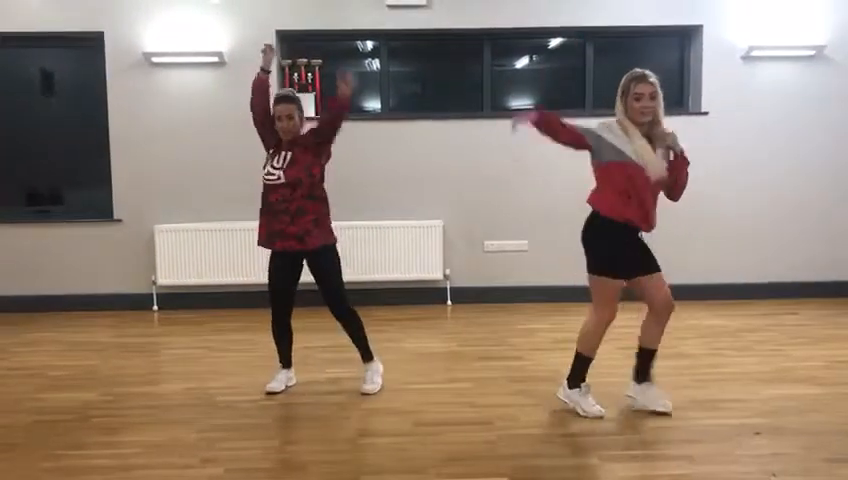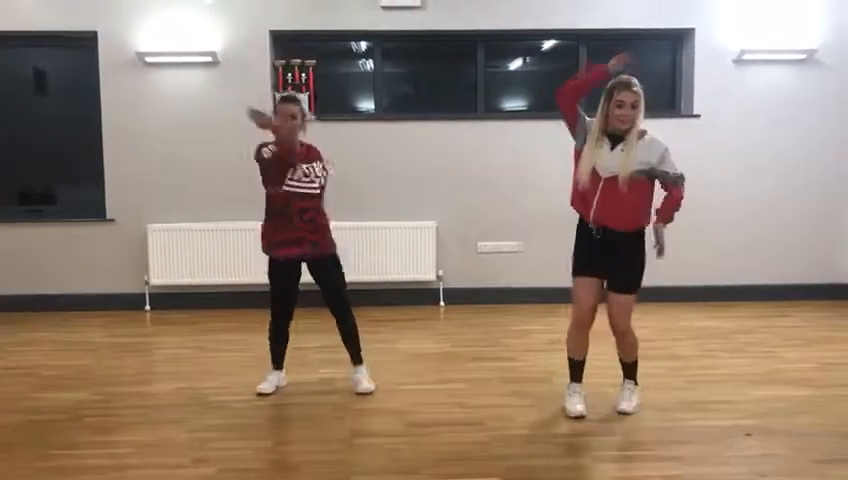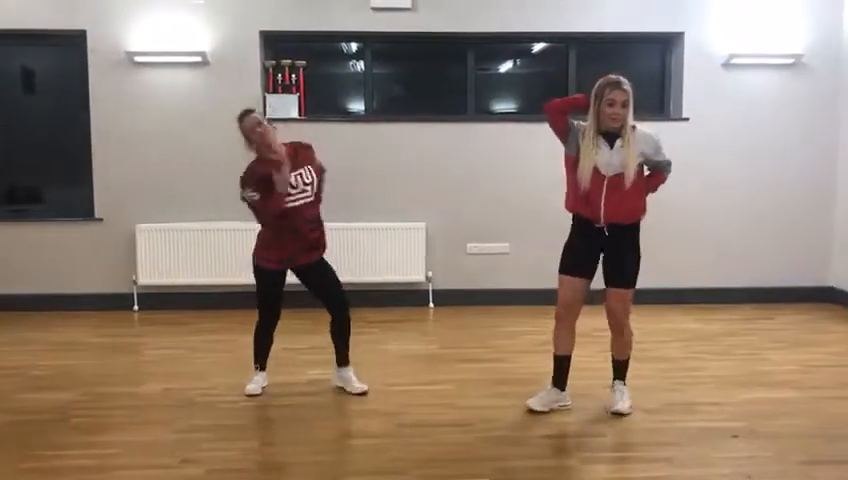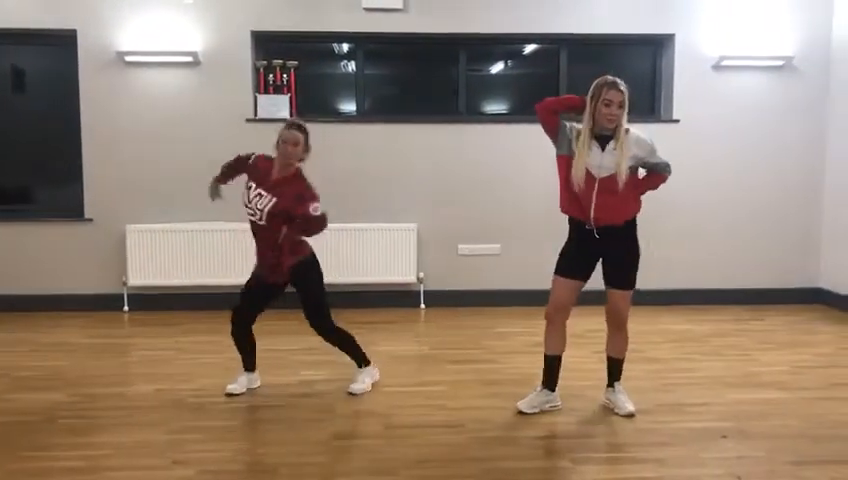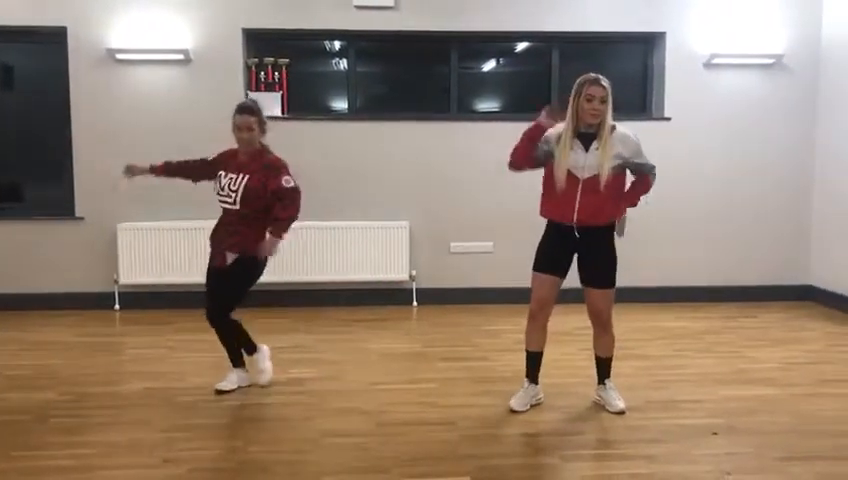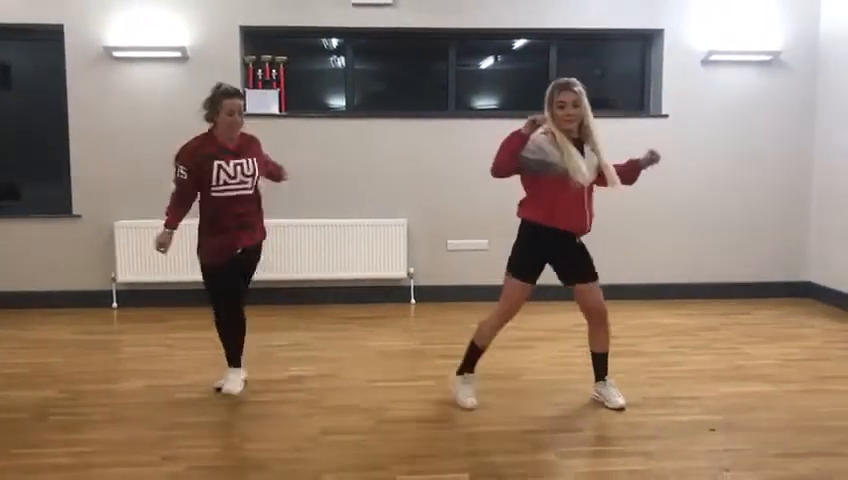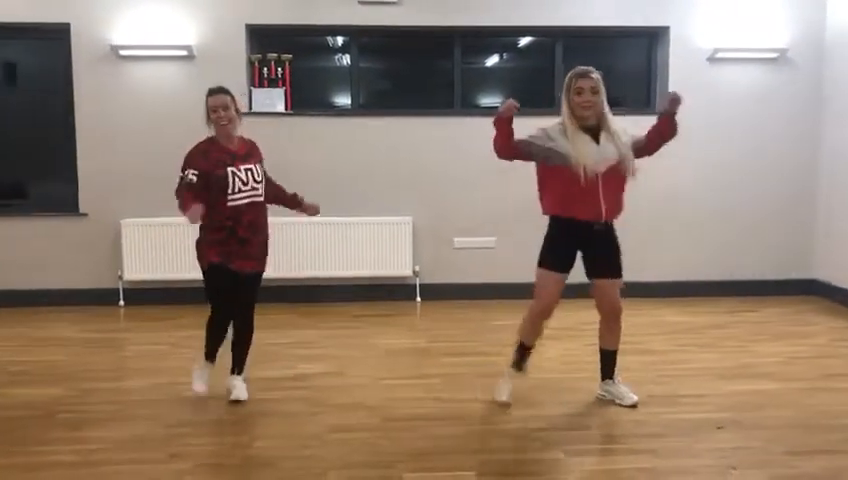
dt=0.4s
person 1, frame 1
left shoulder: (660, 143)
right shoulder: (610, 135)
left elbow: (675, 191)
right elbow: (569, 133)
left wrist: (677, 153)
right wrist: (537, 118)
left hip: (631, 235)
right hip: (604, 231)
left knee: (663, 303)
right knee: (604, 312)
left ankle: (642, 382)
right ankle: (574, 386)
person 1, frame 2
left shoulder: (651, 147)
right shoulder: (587, 134)
left elbow: (675, 187)
right elbow: (565, 95)
left wrist: (662, 222)
right wrist: (606, 71)
left hip: (627, 241)
right hip: (589, 235)
left knee: (619, 324)
right knee: (582, 316)
left ankle: (629, 384)
right ankle: (575, 387)
person 1, frame 3
left shoulder: (643, 140)
right shoulder: (578, 137)
left elbow: (663, 168)
right elbow: (552, 109)
left wrist: (641, 191)
right wrist: (588, 102)
left hip: (624, 235)
right hip: (584, 232)
left knee: (618, 320)
right knee: (565, 313)
left ankle: (619, 385)
right ankle: (558, 389)
person 1, frame 4
left shoulder: (636, 142)
right shoulder: (571, 139)
left elbow: (662, 170)
right elbow: (543, 108)
left wrist: (636, 191)
right wrist: (582, 104)
left hip: (620, 236)
right hip: (581, 234)
left knee: (618, 319)
right knee: (555, 313)
left ankle: (614, 389)
right ankle: (548, 391)
person 1, frame 5
left shoulder: (622, 141)
right shoulder: (556, 141)
left elbow: (646, 175)
right elbow: (517, 163)
left wrist: (626, 203)
right wrist: (538, 128)
left hip: (598, 236)
right hip: (558, 233)
left knee: (601, 317)
right knee: (537, 310)
left ankle: (604, 386)
right ankle: (532, 386)
person 1, frame 6
left shoulder: (587, 146)
right shoulder: (542, 145)
left elbow: (603, 174)
right elbow: (501, 168)
left wrist: (639, 164)
right wrist: (524, 132)
left hip: (570, 242)
right hip: (537, 237)
left knee: (598, 314)
right knee: (503, 314)
left ankle: (602, 384)
right ankle: (464, 376)
person 1, frame 7
left shoulder: (617, 138)
right shoulder: (553, 136)
left elbow: (648, 144)
right elbow: (508, 151)
left wrist: (668, 116)
right wrist: (504, 121)
left hip: (602, 231)
right hip: (563, 229)
left knee: (612, 309)
right knee: (541, 307)
left ankle: (608, 381)
right ankle: (515, 370)
person 2, frame 1
left shoulder: (314, 144)
right shoulder: (273, 145)
left elbow: (331, 121)
right elbow: (258, 107)
left wrist: (343, 96)
right wrist: (265, 69)
left hip: (316, 240)
right hip: (281, 244)
left knee: (339, 306)
right knee: (279, 310)
left ankle: (372, 365)
right ankle: (286, 370)
person 2, frame 2
left shoulder: (313, 153)
right shoulder: (269, 152)
right elbow: (289, 160)
right wrist: (279, 132)
left hip: (318, 242)
right hip: (282, 246)
left knee: (341, 306)
right knee: (282, 312)
left ankle: (359, 370)
right ankle: (276, 372)
person 2, frame 3
left shoulder: (303, 152)
right shoulder: (255, 173)
left elbow: (318, 173)
right elbow: (265, 215)
left wrist: (310, 203)
right wrist: (279, 180)
left hip: (309, 250)
right hip: (271, 254)
left knee: (340, 306)
right knee: (268, 317)
left ankle: (343, 371)
right ankle: (260, 373)
person 2, frame 4
left shoulder: (300, 188)
right shoulder: (259, 165)
left elbow: (316, 223)
right elbow: (240, 162)
left wrist: (288, 231)
right wrist: (217, 181)
left hip: (299, 264)
right hip: (268, 263)
left knee: (322, 324)
right knee: (240, 317)
left ankle: (366, 369)
right ankle: (249, 374)
person 2, frame 5
left shoulder: (272, 165)
right shoulder: (228, 159)
left elbow: (289, 200)
right elbow: (193, 169)
left wrist: (275, 234)
right wrist: (149, 169)
left hip: (249, 252)
right hip: (222, 248)
left knee: (219, 312)
right knee: (215, 312)
left ankle: (258, 352)
right ankle: (240, 370)
person 2, frame 6
left shoulder: (253, 143)
right shoulder: (196, 150)
right elbow: (184, 192)
left wrist: (277, 172)
right wrist: (169, 228)
left hip: (248, 238)
right hip: (213, 241)
left knee: (233, 302)
right knee: (220, 305)
left ankle: (235, 369)
right ankle: (233, 367)
person 2, frame 7
left shoulder: (251, 149)
right shoulder: (201, 153)
right elbow: (186, 190)
left wrist: (297, 203)
right wrist: (190, 206)
left hip: (252, 249)
right hip: (216, 250)
left knee: (244, 316)
right knee: (222, 312)
left ankle: (237, 376)
right ankle: (206, 363)
